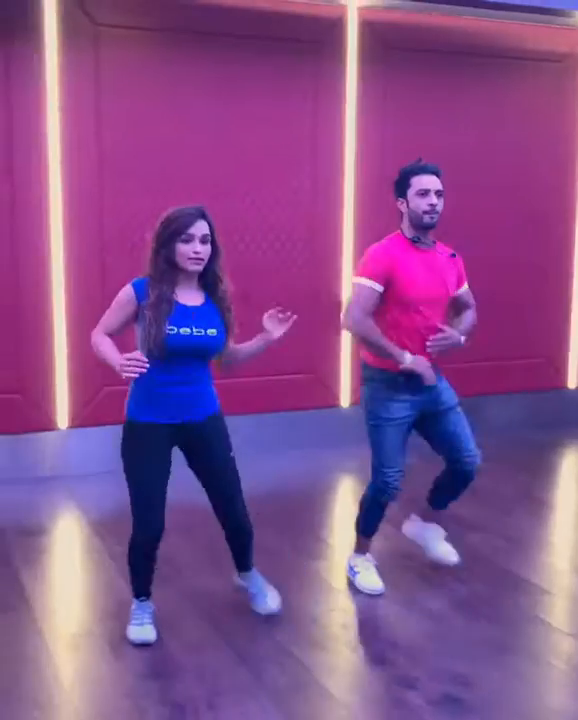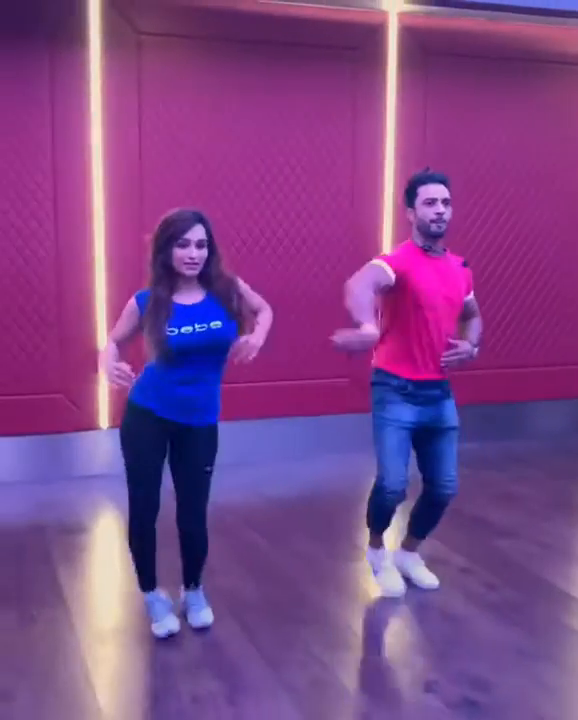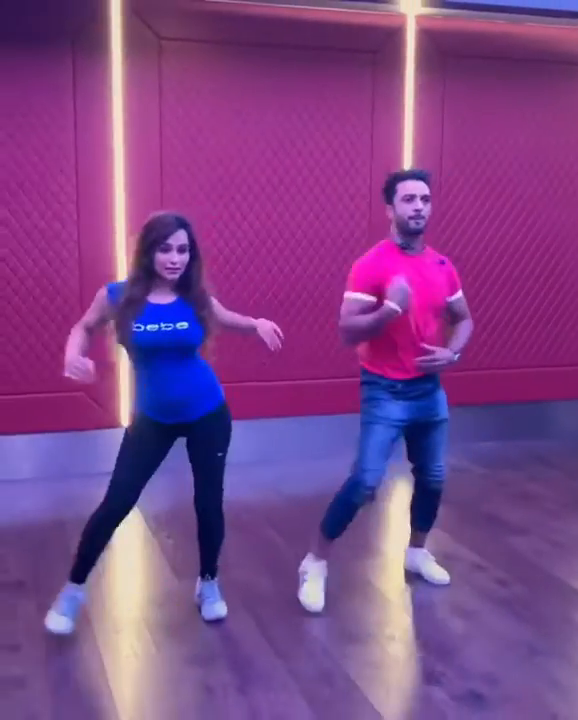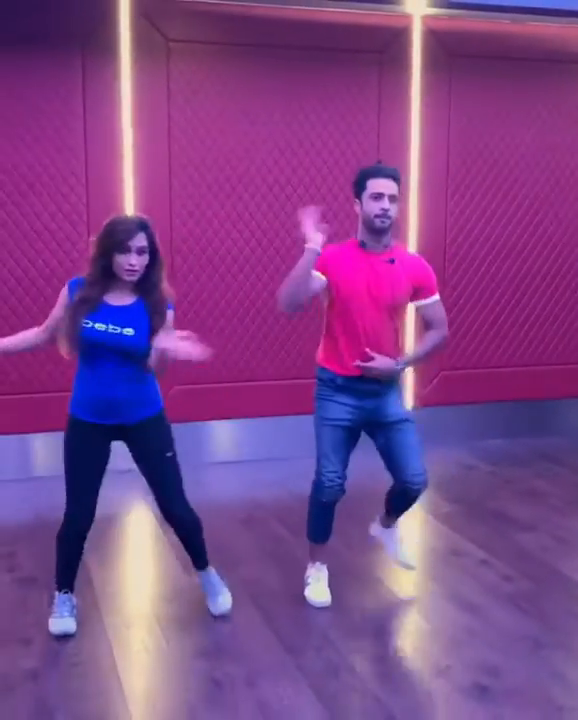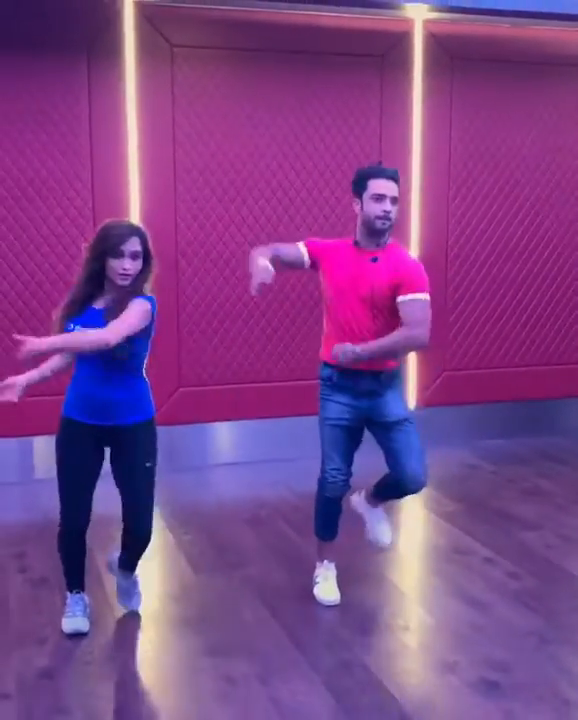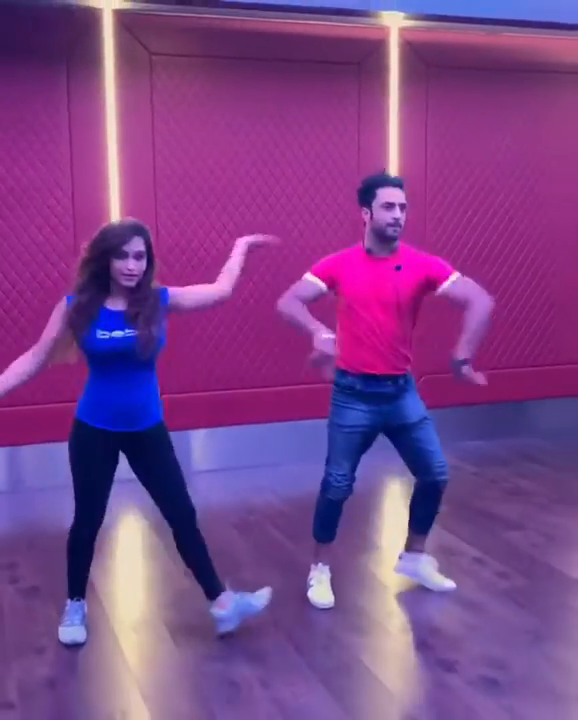
dt=0.3s
person 1, frame 1
left shoulder: (451, 260)
right shoulder: (381, 257)
left elbow: (468, 309)
right elbow: (354, 321)
left wrist: (458, 336)
right wrist: (405, 358)
left hip: (433, 381)
right hip: (390, 385)
left knee: (467, 462)
right knee: (387, 480)
left ankle: (426, 523)
right ankle: (360, 558)
person 1, frame 2
left shoulder: (460, 269)
right shoulder: (398, 261)
left elbow: (472, 316)
right elbow: (358, 285)
left wrist: (470, 346)
right wrist: (368, 329)
left hip: (440, 394)
right hip: (396, 392)
left knee: (443, 488)
right knee: (392, 485)
left ankle: (409, 554)
right ankle: (377, 549)
person 1, frame 3
left shoulder: (443, 267)
right shoulder: (370, 266)
left elbow: (463, 319)
right elbow: (348, 331)
left wrist: (452, 352)
right wrist: (390, 310)
left hip: (429, 389)
right hip: (384, 391)
left knee: (432, 478)
right knee: (365, 483)
left ankle: (417, 552)
right ankle: (315, 563)
person 1, frame 4
left shoulder: (415, 268)
right shoulder: (330, 258)
left elbow: (439, 329)
right elbow: (287, 305)
left wrist: (401, 363)
right wrist: (309, 248)
left hip: (385, 391)
right hip: (336, 390)
left knee: (413, 478)
right knee: (329, 484)
left ankle: (386, 527)
right ankle: (316, 568)
person 1, frame 5
left shoulder: (408, 267)
right shoulder: (327, 251)
left elbow: (418, 335)
right elbow: (265, 254)
left wrist: (358, 351)
right wrist: (263, 263)
left hip: (385, 386)
right hip: (338, 386)
left knee: (412, 476)
right knee: (333, 480)
left ankle: (370, 502)
right ankle: (325, 565)
person 1, frame 6
left shoulder: (424, 265)
right shoulder: (338, 266)
left elbow: (481, 302)
right elbow: (288, 302)
left wrist: (462, 357)
right wrist: (321, 333)
left hip: (401, 390)
right hip: (354, 392)
left knee: (436, 475)
right knee: (337, 485)
left ankle: (414, 557)
right ankle: (320, 569)
person 2, frame 1
left shoulder: (217, 299)
right shoulder: (141, 293)
left elbow: (228, 356)
right elbow: (99, 334)
left wrist: (268, 339)
right wrist: (118, 361)
left hip: (204, 420)
right hip: (148, 425)
left knee: (234, 512)
right knee: (149, 524)
left ankle: (248, 576)
right ankle: (141, 604)
person 2, frame 2
left shoulder: (228, 290)
right shoulder: (147, 301)
left elbow: (262, 309)
right elbow: (113, 341)
left wrist: (256, 335)
right wrist: (111, 364)
left hip: (200, 422)
right hip: (148, 415)
left knee: (193, 519)
right knee: (143, 510)
left ankle: (193, 593)
right ankle: (154, 597)
person 2, frame 3
left shoulder: (197, 298)
right shoulder: (118, 296)
left elbow: (232, 322)
right elbow: (83, 328)
left wrist: (258, 325)
right wrist: (73, 357)
left hip: (208, 415)
right hip: (152, 419)
left knee: (209, 504)
right knee: (114, 505)
left ankle: (208, 585)
right ankle: (73, 590)
person 2, frame 4
left shoulder: (157, 305)
right shoulder: (78, 292)
left elbow: (159, 361)
right elbow: (44, 333)
left wrist: (172, 350)
left hip: (144, 419)
right hip: (87, 422)
left knee: (175, 506)
right knee: (78, 514)
left ankle: (207, 575)
right ankle: (64, 597)
person 2, frame 5
left shoulder: (140, 304)
right shoulder: (80, 300)
left elbow: (106, 339)
left wrist: (44, 344)
left hip: (134, 425)
right hip: (79, 424)
left knee: (138, 521)
right knee: (74, 518)
left ankle: (124, 566)
right ankle: (76, 597)
person 2, frame 6
left shoulder: (159, 300)
right shoulder: (77, 305)
left elbow: (220, 291)
right elbow: (36, 356)
left wrist: (240, 247)
left hip: (148, 429)
right hip: (95, 431)
left knee: (183, 515)
right knee: (87, 522)
left ankle: (222, 602)
right ankle: (75, 606)
